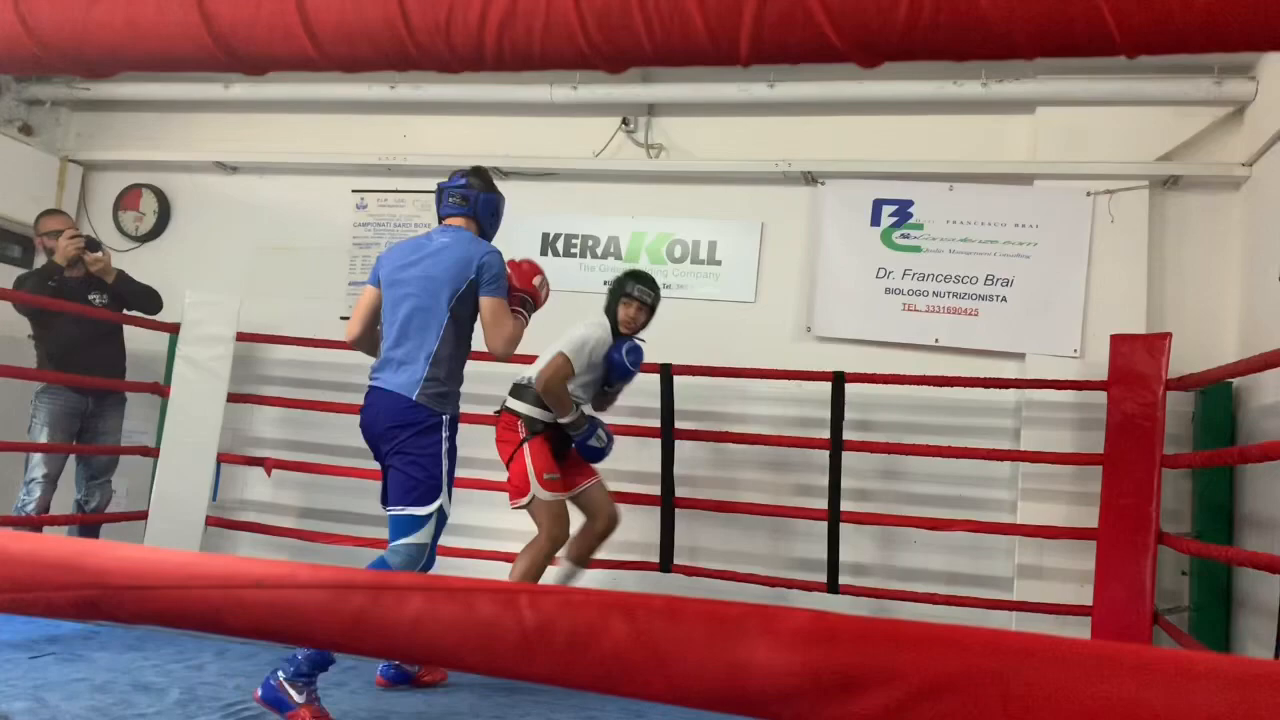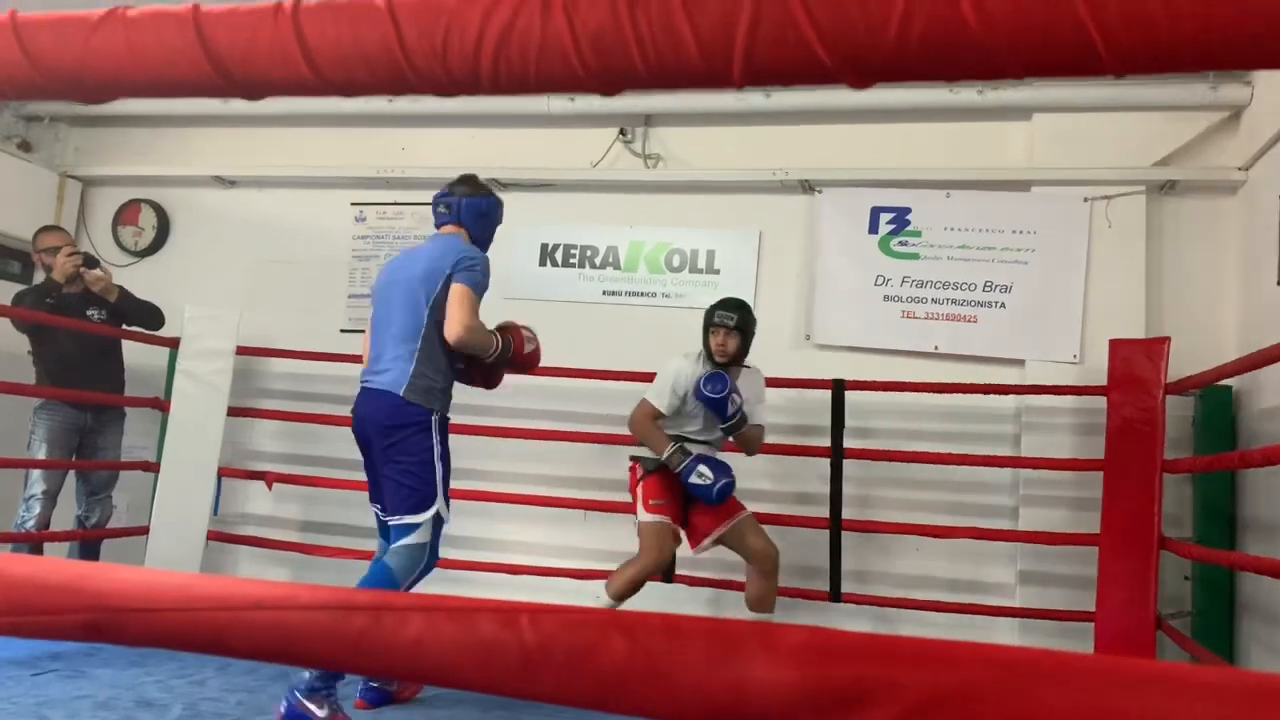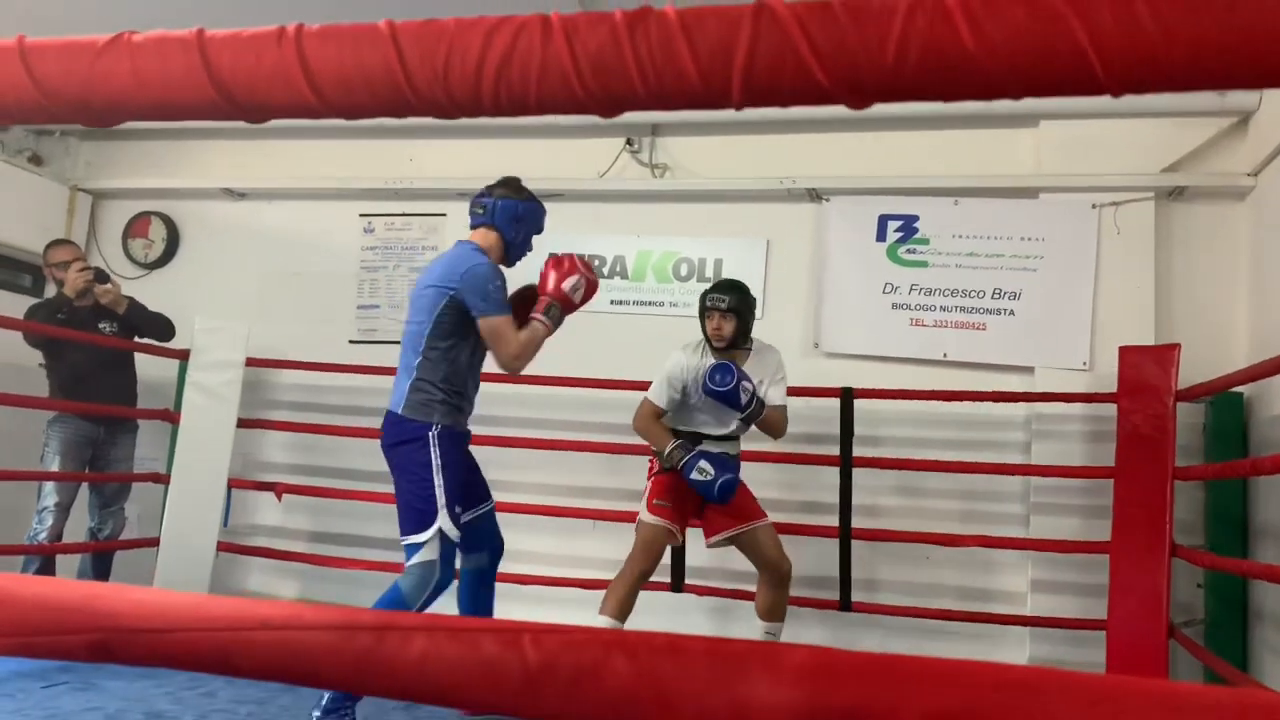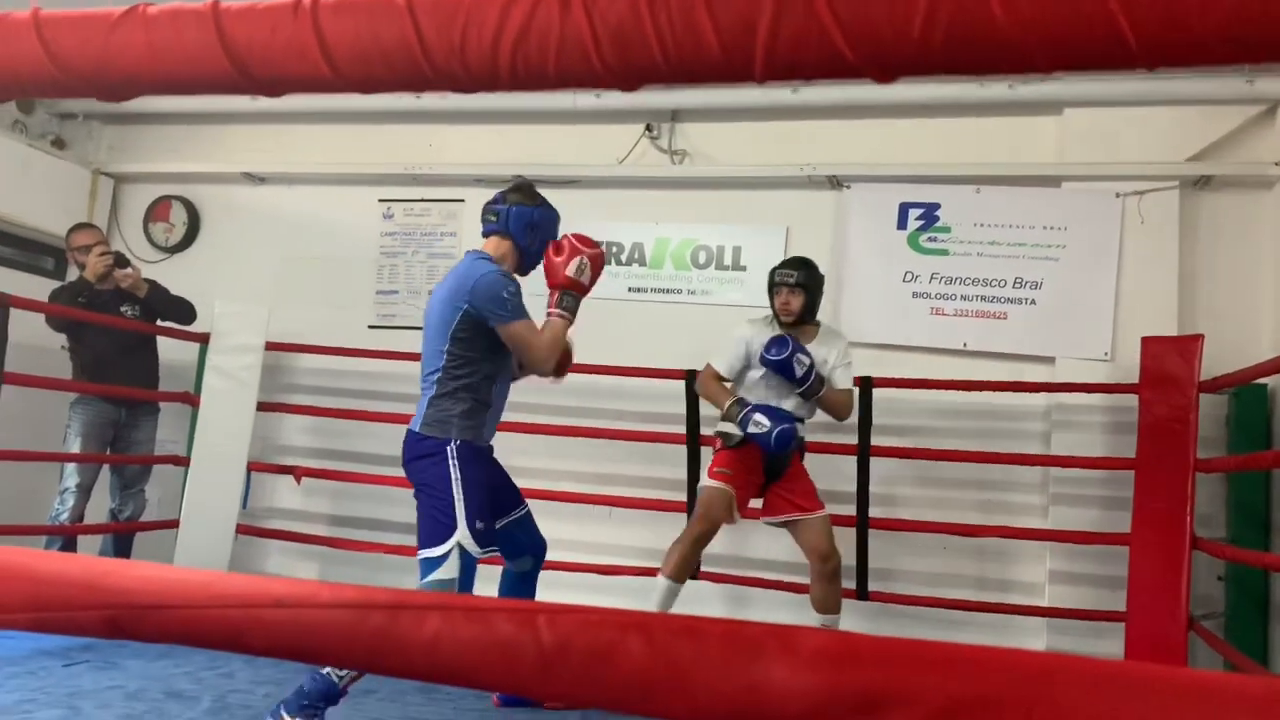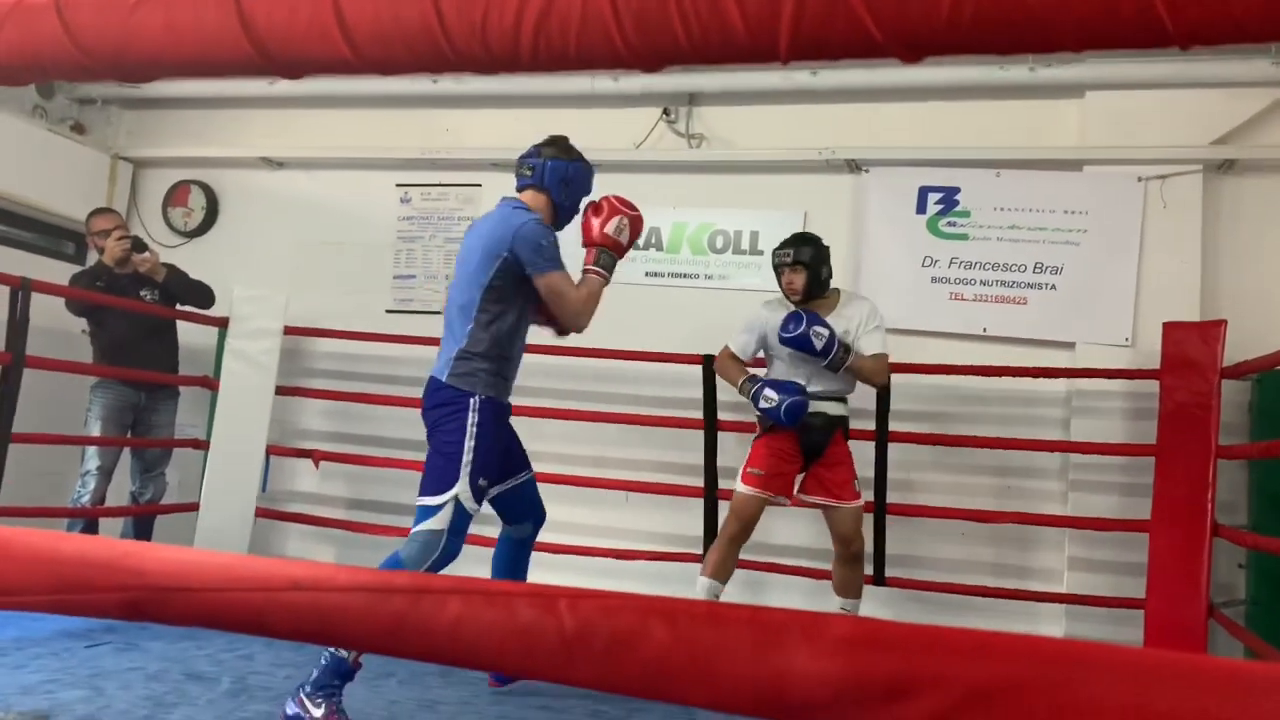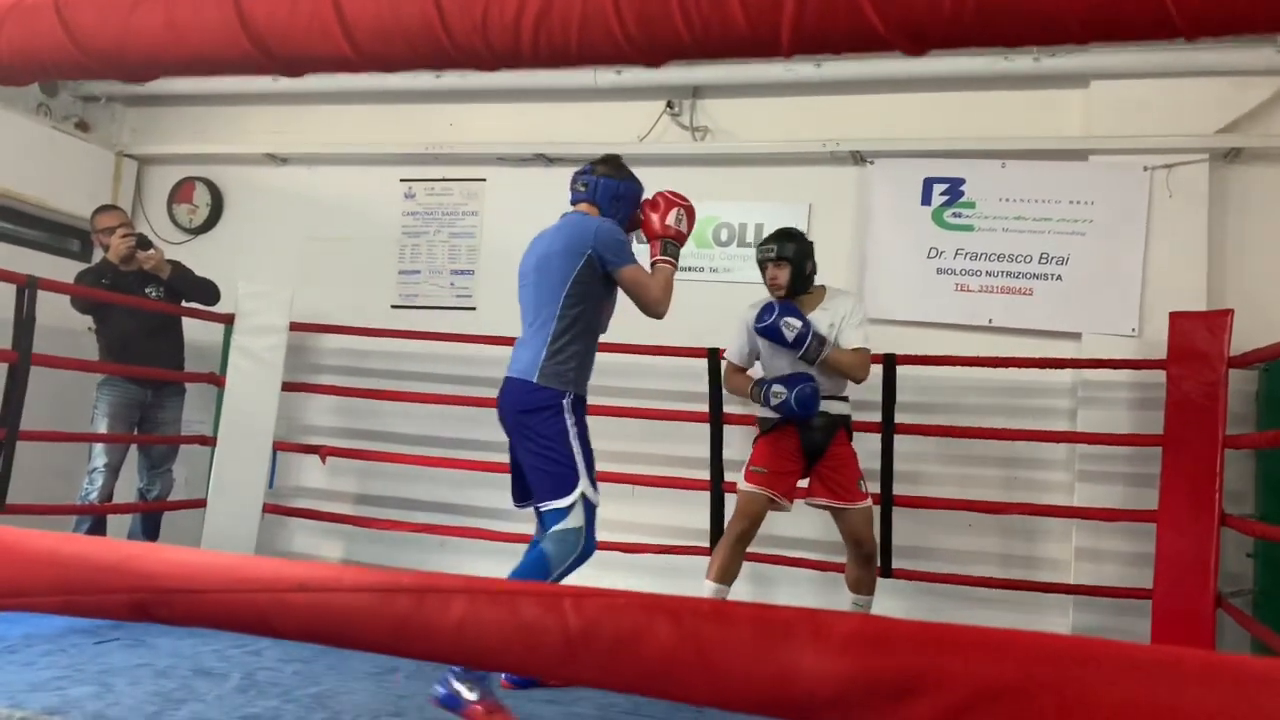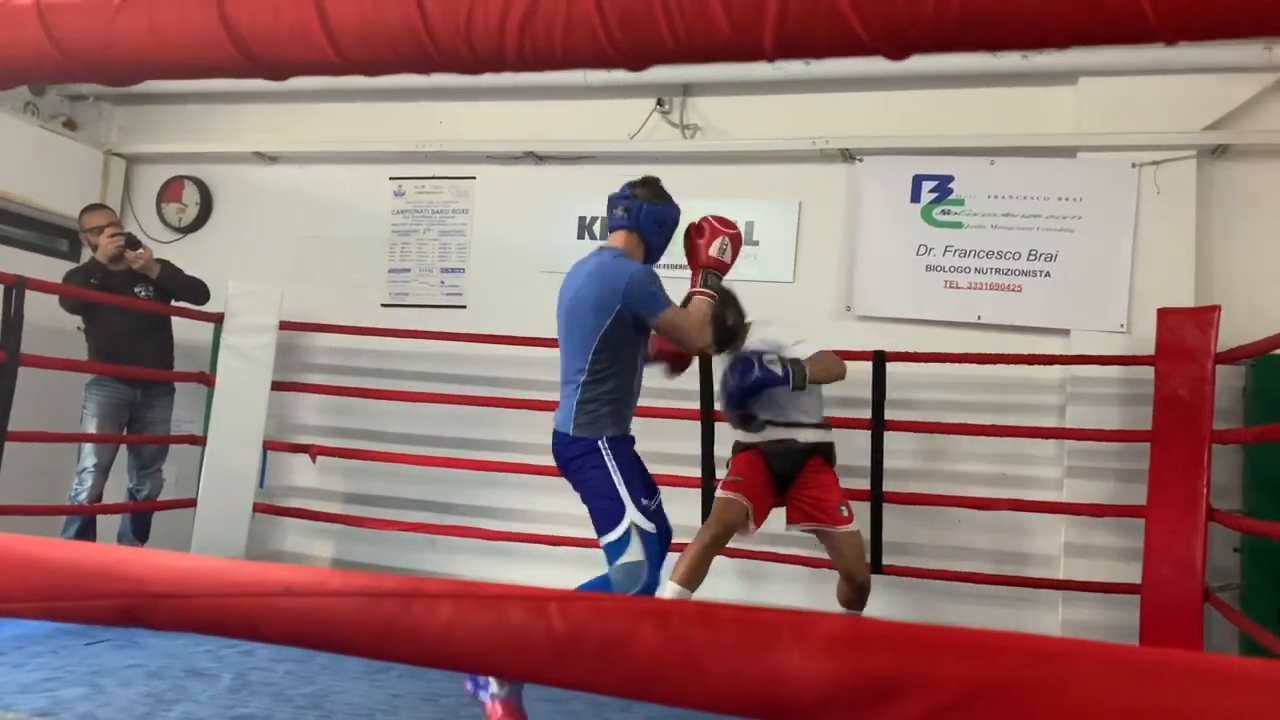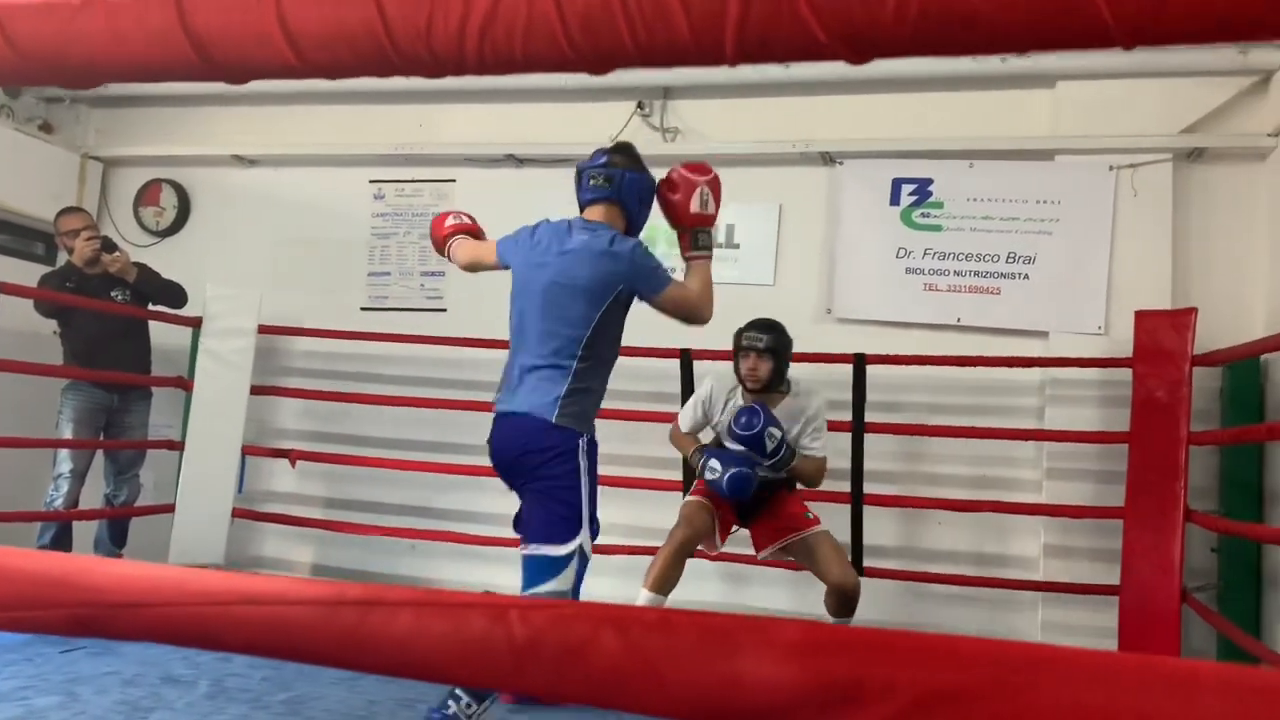
dt=0.4s
person 1, frame 1
left shoulder: (394, 253)
right shoulder: (485, 259)
left elbow: (356, 334)
right elbow: (499, 345)
right wrist: (524, 307)
left hip: (379, 402)
right hip: (422, 412)
left knee: (417, 533)
right knee: (407, 552)
left ankle: (398, 659)
person 1, frame 2
left shoulder: (400, 263)
right shoulder: (467, 260)
right elbow: (457, 333)
right wrist: (502, 342)
left hip: (375, 407)
right hip: (412, 415)
left knee: (400, 545)
right knee: (413, 557)
left ankle: (380, 676)
person 1, frame 3
left shoulder: (458, 264)
right shoulder: (476, 269)
right elbow: (511, 359)
left wrist: (519, 312)
right wrist: (553, 309)
left hip: (435, 429)
right hip: (423, 430)
left knee: (484, 546)
right knee: (429, 571)
person 1, frame 4
left shoulder: (474, 272)
right shoulder: (490, 282)
right elbow: (539, 356)
left wrist: (522, 363)
right wrist: (567, 288)
left hip: (464, 448)
right hip: (445, 449)
left knee: (528, 550)
right knee: (444, 591)
person 1, frame 5
left shoulder: (492, 223)
right shoulder: (527, 229)
right elbow: (571, 318)
left wrist: (556, 281)
right wrist: (605, 256)
left hip: (468, 395)
right hip: (467, 401)
left knee: (525, 518)
right knee: (432, 544)
person 1, frame 6
left shoulder: (548, 240)
right shoulder: (598, 232)
right elbow: (654, 305)
left wrist: (638, 241)
right wrist: (665, 246)
left hip: (524, 393)
right hip: (548, 399)
left knee: (563, 525)
right knee: (569, 538)
right ankle: (469, 675)
person 1, frame 7
left shoulder: (582, 272)
right shoulder: (630, 275)
right elbow: (696, 339)
left wrist: (653, 348)
right wrist: (709, 277)
left hip: (588, 433)
right hip: (594, 439)
left knee: (652, 539)
right knee: (633, 572)
person 1, frame 8
left shoulder: (535, 238)
right shoulder: (624, 256)
left elbow: (467, 257)
right elbow: (699, 310)
left wrist: (457, 235)
right wrist: (697, 237)
left hip: (508, 428)
right hip: (556, 435)
left knee: (554, 561)
right knee: (552, 590)
person 2, frame 1
left shoulder: (622, 345)
right shoulder: (594, 333)
left elbow: (599, 403)
right elbow: (548, 378)
left wrist: (615, 381)
right wrist: (578, 424)
left hip: (557, 430)
right hip: (527, 425)
left knee: (605, 516)
right knee: (554, 532)
person 2, frame 2
left shoulder: (752, 379)
right shoulder: (685, 368)
left elbow: (753, 445)
right elbow: (639, 420)
left wrist: (733, 416)
right wrist: (682, 461)
left hip: (702, 474)
right hip: (658, 468)
left knee: (765, 555)
right knee: (657, 558)
person 2, frame 3
left shoulder: (768, 359)
right shoulder: (687, 360)
left elbow: (777, 427)
right elbow: (644, 419)
left wrist: (748, 402)
right wrist: (685, 459)
left hip: (720, 472)
right hip: (676, 469)
left knee: (777, 566)
right knee: (642, 560)
person 2, frame 4
left shoulder: (835, 344)
right shoulder: (753, 332)
left elbow: (841, 409)
right elbow: (706, 380)
left wrist: (809, 379)
right wrist: (743, 413)
left hip: (785, 453)
right hip: (739, 445)
left knee: (825, 556)
right knee: (699, 528)
person 2, frame 5
left shoulder: (861, 310)
right shoulder: (771, 313)
left elbow: (878, 374)
right elbow: (725, 362)
left wrist: (834, 349)
right wrist: (756, 386)
left hip: (830, 430)
right hip: (780, 427)
left knee: (850, 542)
right knee: (737, 523)
person 2, frame 6
left shoulder: (844, 305)
right shoulder: (759, 315)
left elbow: (860, 369)
right elbow: (731, 376)
left wrist: (807, 341)
right wrist: (763, 391)
left hip: (832, 430)
right hip: (780, 427)
left knee: (863, 544)
right knee: (742, 524)
person 2, frame 7
left shoulder: (771, 337)
right shoulder: (725, 357)
left elbow: (835, 368)
left wrist: (783, 371)
right wrist: (736, 408)
left hip: (808, 457)
right hip: (756, 453)
left knee: (856, 574)
right knee: (716, 530)
person 2, frame 8
left shoulder: (808, 404)
right shoulder: (718, 388)
left elbow: (814, 476)
right elbow: (678, 433)
left wrist: (780, 449)
right wrist: (705, 460)
left hip: (774, 490)
right hip: (724, 484)
left knee: (845, 581)
right knee: (686, 531)
person 3, frame 1
left shoulder: (109, 278)
right shoulder: (34, 282)
left elbow: (153, 304)
right elbow: (25, 305)
left wrist: (111, 276)
right wrist: (59, 262)
left hip: (107, 398)
right hip: (58, 394)
left knee: (95, 494)
right knee: (38, 486)
person 3, frame 2
left shoulder: (108, 294)
right shoulder: (32, 298)
left elbow: (155, 319)
right elbow: (22, 322)
left wrist: (113, 295)
right wrist: (56, 279)
left hip: (106, 414)
right hip: (56, 410)
left knee: (96, 509)
right knee: (38, 502)
person 3, frame 3
left shoulder: (120, 305)
right shoulder: (45, 311)
left elbow: (166, 330)
right elbow: (33, 337)
left wrist: (123, 306)
right wrist: (67, 294)
left hip: (119, 426)
right hip: (69, 422)
left knee: (109, 521)
right knee: (51, 514)
person 3, frame 4
left shoulder: (143, 288)
right shoulder: (69, 295)
left elbow: (187, 314)
right elbow: (55, 321)
left wrist: (143, 290)
right wrist: (88, 279)
left hip: (141, 409)
right hip: (92, 404)
left knee: (129, 502)
right knee: (72, 494)
person 3, frame 5
left shoulder: (162, 272)
right shoulder: (88, 280)
left elbow: (206, 298)
right elbow: (75, 306)
left wrist: (160, 275)
right wrist: (106, 263)
left hip: (160, 393)
right hip: (112, 389)
left knee: (150, 485)
right knee: (93, 478)
person 3, frame 6
left shoulder: (168, 269)
right shoulder: (94, 277)
left elbow: (211, 294)
right elbow: (80, 303)
left wrist: (165, 272)
right wrist: (111, 261)
left hip: (167, 390)
right hip: (119, 386)
left knee: (158, 481)
right knee: (101, 474)
person 3, frame 7
left shoulder: (157, 268)
right shoulder: (83, 276)
left elbow: (200, 294)
right elbow: (69, 303)
left wrist: (155, 271)
right wrist: (100, 260)
left hip: (156, 389)
right hip: (108, 386)
left knee: (147, 480)
right knee: (91, 473)
left ankle: (131, 552)
person 3, frame 8
left shoulder: (134, 272)
right shoulder: (59, 280)
left elbow: (178, 297)
right elbow: (44, 307)
left wrist: (132, 275)
right wrist: (76, 264)
left hip: (133, 394)
right hip: (84, 391)
left knee: (125, 487)
right knee: (67, 479)
left ankle: (109, 557)
